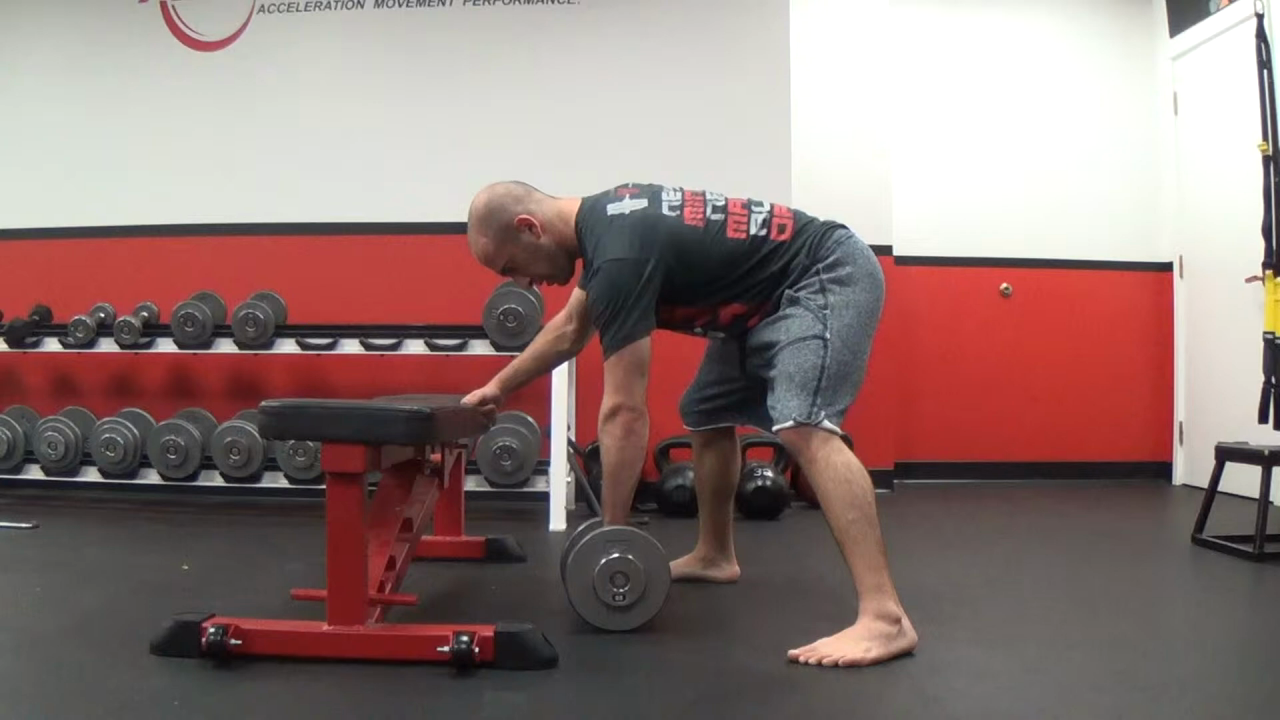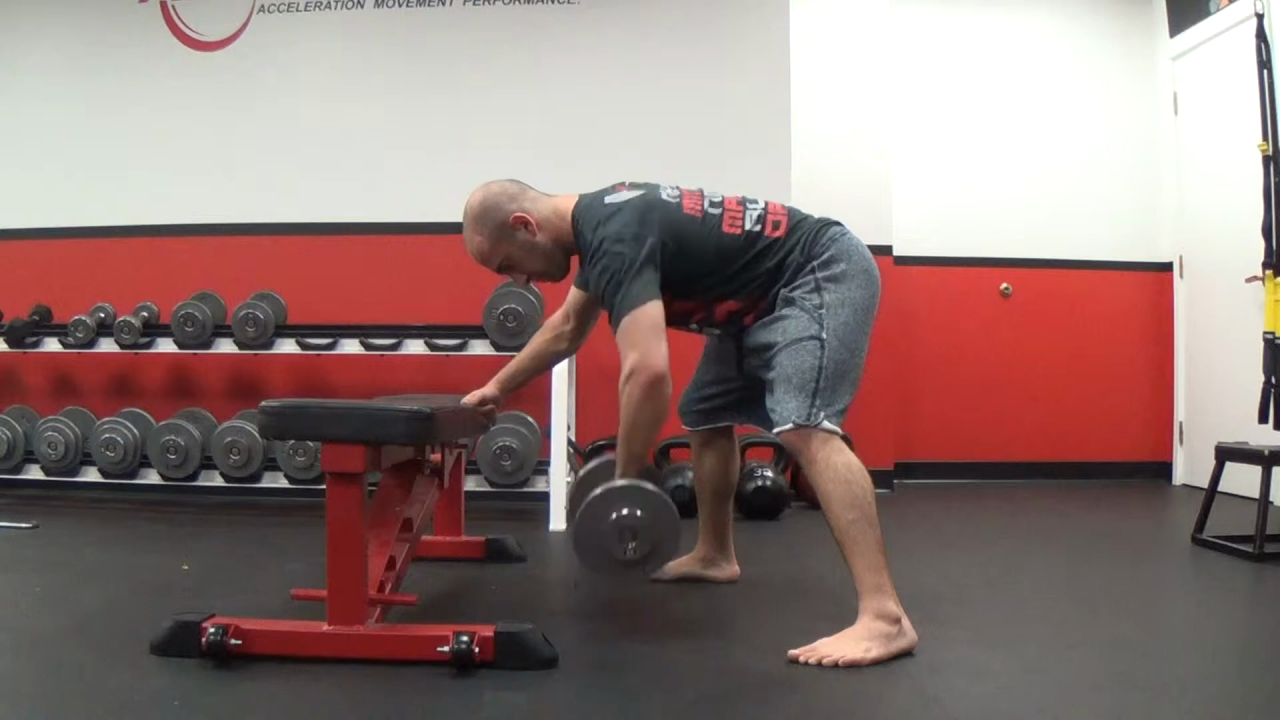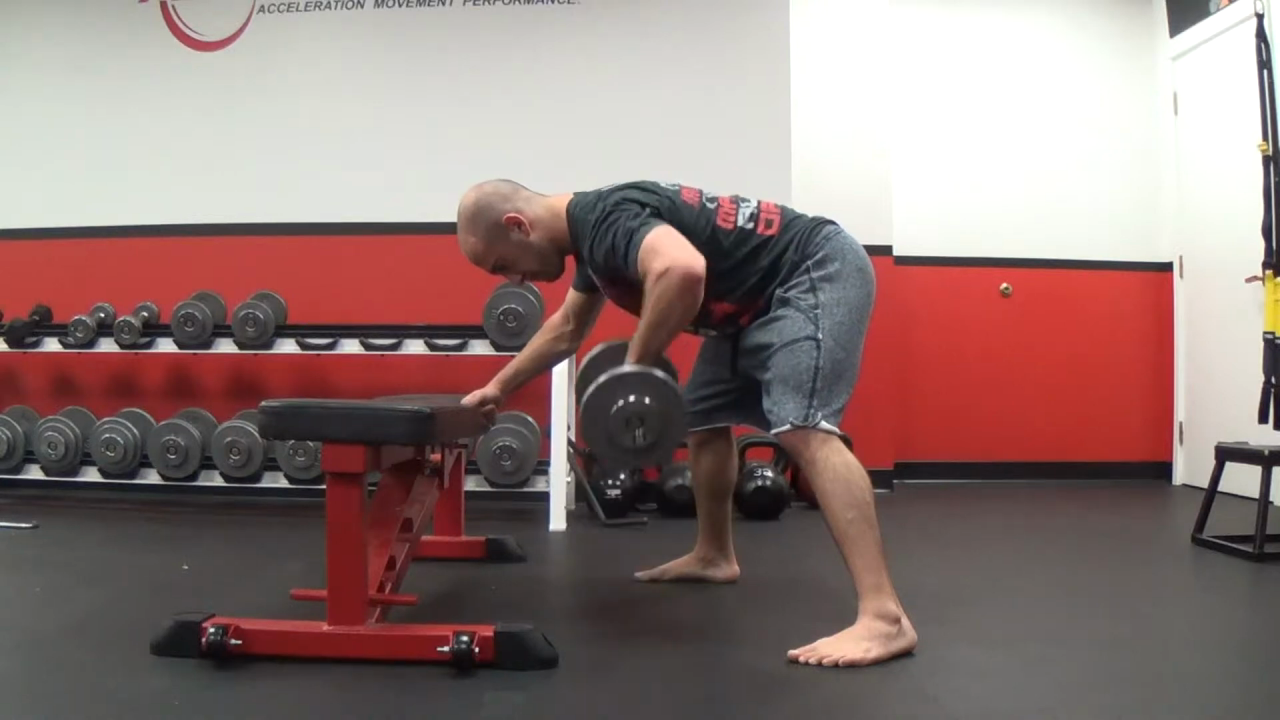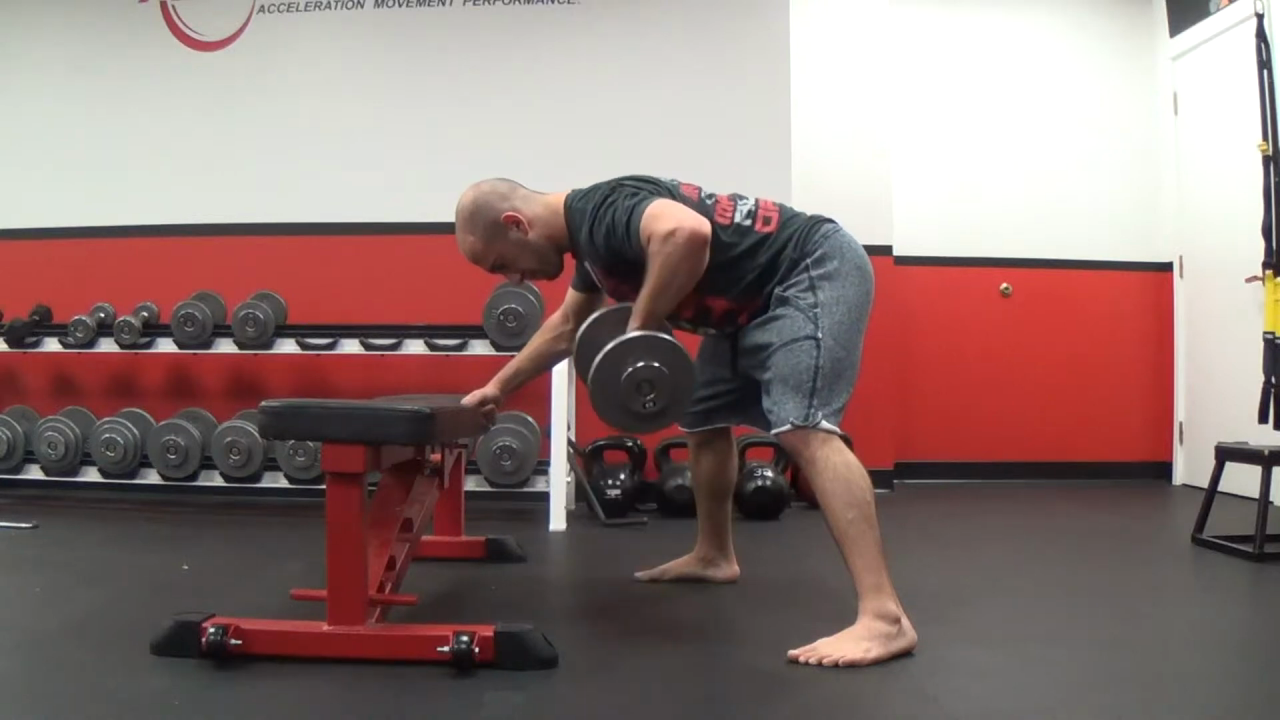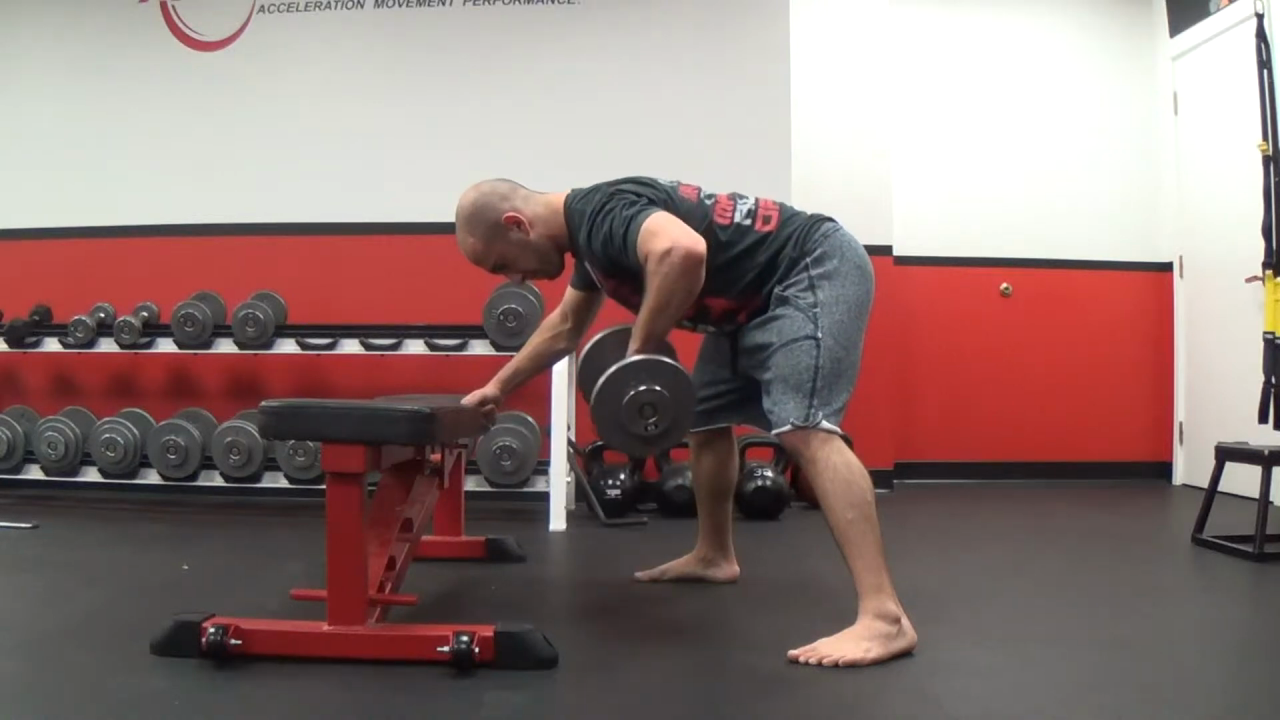
dt=0.3s
person 1, frame 1
left shoulder: (618, 253)
right shoulder: (603, 221)
left elbow: (624, 412)
right elbow: (571, 328)
right wrist: (499, 385)
left hip: (828, 275)
left knee: (803, 429)
right knee: (706, 416)
left ankle: (885, 618)
right ankle: (714, 555)
person 1, frame 2
left shoulder: (614, 239)
right shoulder: (599, 223)
left elbow: (648, 372)
right elbow: (567, 329)
right wrist: (498, 386)
left hip: (823, 273)
right hip: (766, 298)
left knee: (804, 430)
right knee: (705, 416)
left ankle: (885, 618)
right ankle: (713, 556)
person 1, frame 3
left shoulder: (606, 221)
right shoulder: (592, 227)
left elbow: (683, 272)
right elbow: (567, 330)
right wrist: (499, 386)
left hip: (817, 272)
right hip: (762, 298)
left knee: (803, 429)
right knee: (702, 417)
left ankle: (884, 617)
right ankle: (714, 555)
person 1, frame 4
left shoulder: (602, 211)
right shoulder: (591, 232)
left elbow: (688, 234)
right elbow: (566, 328)
left wrist: (637, 333)
right wrist: (499, 386)
left hip: (816, 270)
right hip: (758, 300)
left knee: (803, 430)
right knee: (704, 419)
left ankle: (885, 618)
right ankle: (713, 556)
person 1, frame 5
left shoulder: (601, 215)
right shoulder: (590, 230)
left elbow: (683, 251)
right elbow: (565, 328)
left wrist: (638, 356)
right wrist: (498, 386)
left hip: (815, 269)
right hip: (758, 298)
left knee: (804, 430)
right knee: (706, 419)
left ankle: (884, 617)
right ankle: (713, 556)
